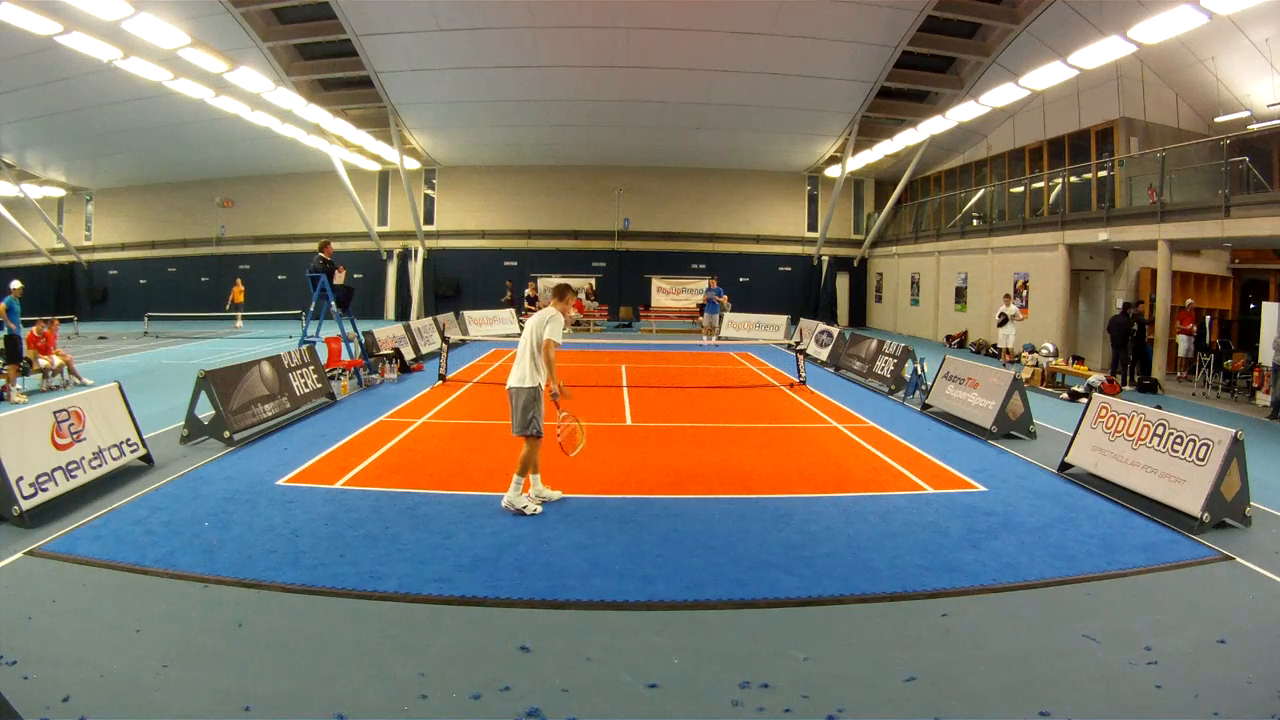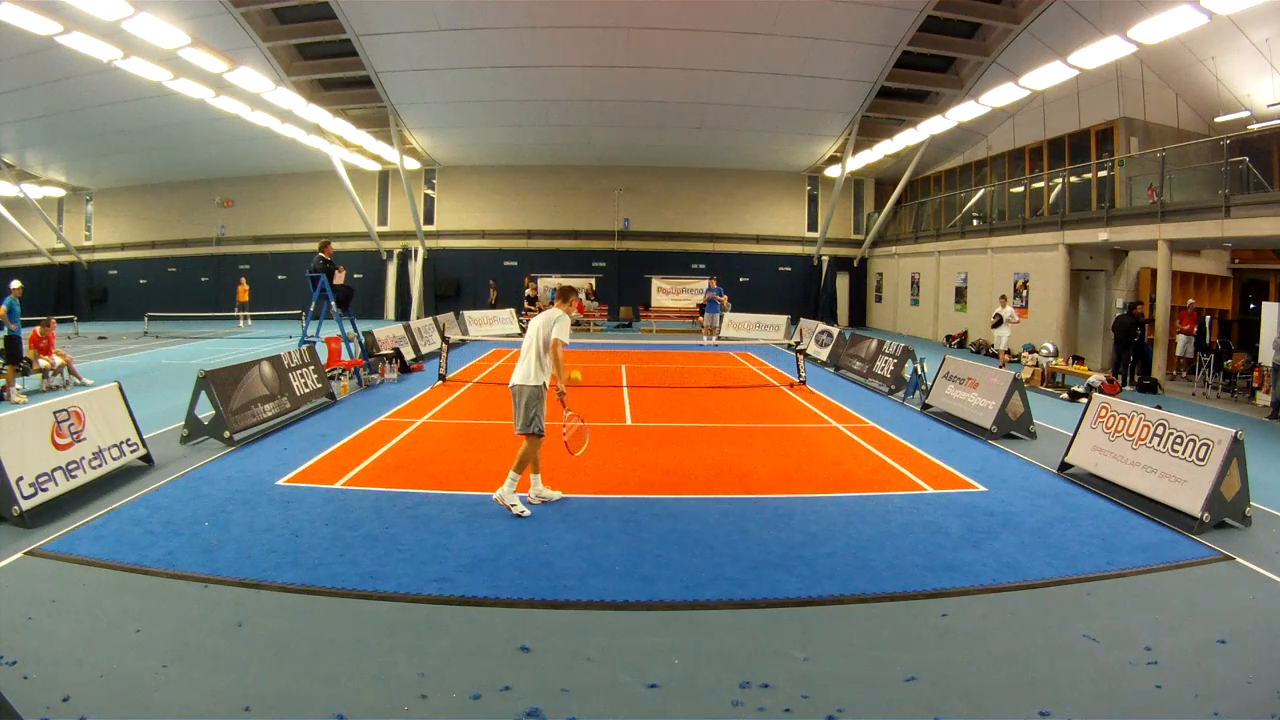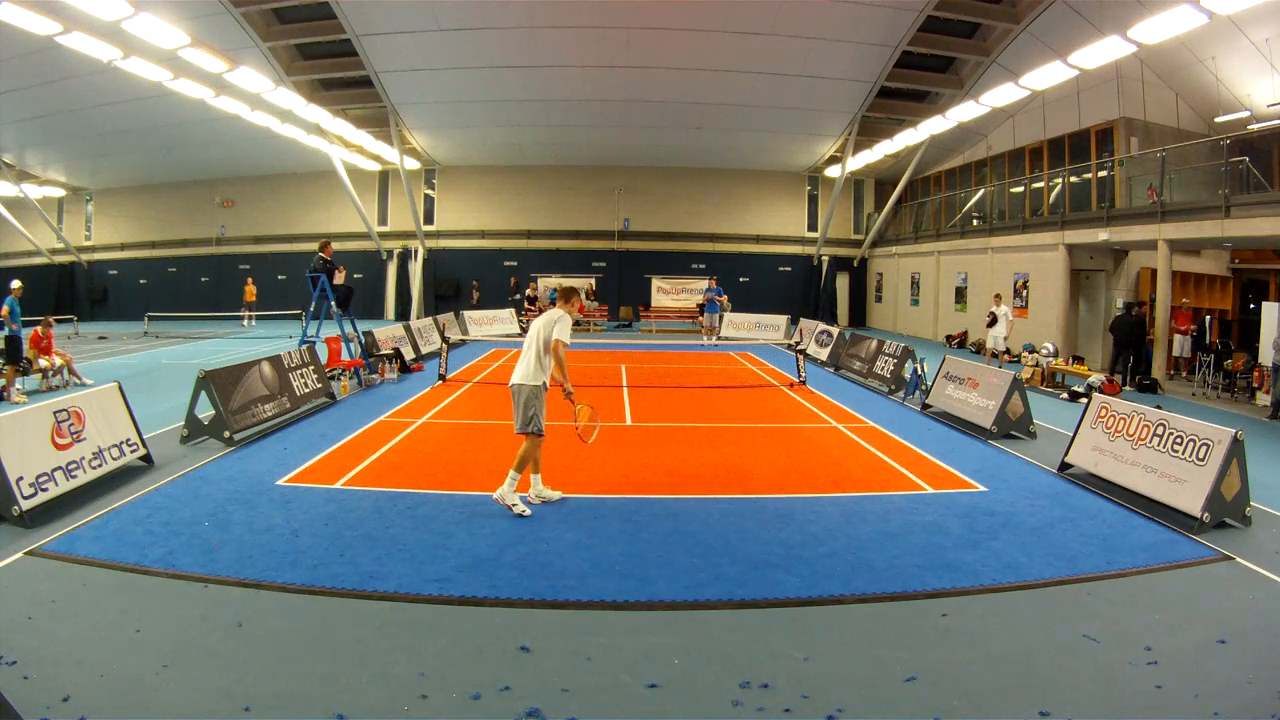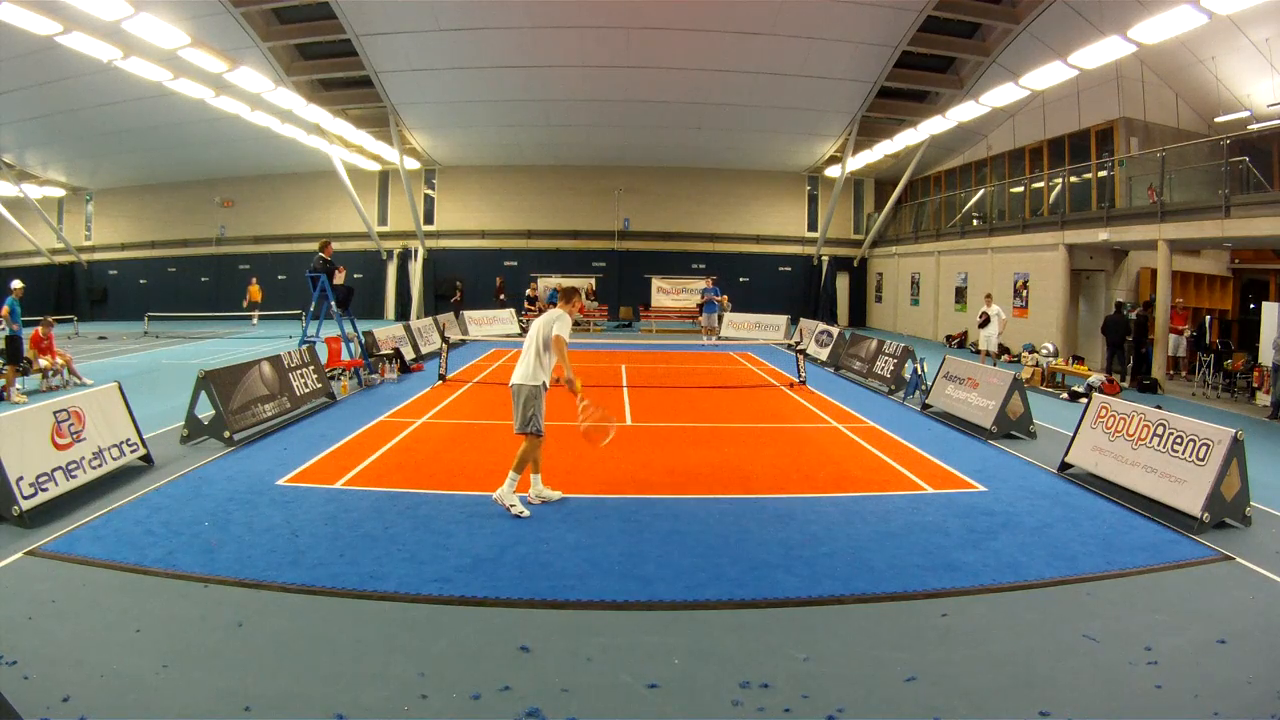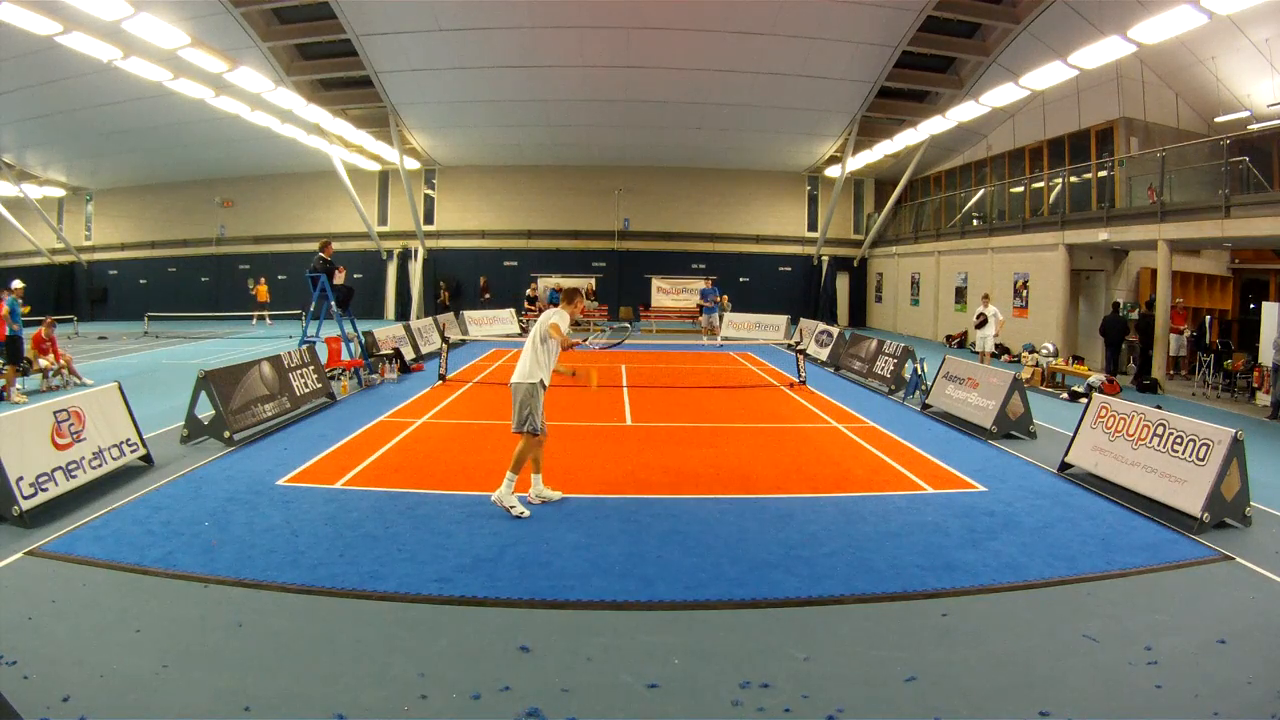
dt=0.4s
person 1, frame 1
left shoulder: (538, 316)
right shoulder: (555, 317)
right elbow: (547, 348)
left wrist: (554, 380)
right wrist: (553, 382)
left hip: (519, 381)
right hip: (528, 384)
left knee: (534, 437)
right knee: (532, 438)
left ankle: (536, 490)
right ankle: (514, 495)
person 1, frame 2
left shoulder: (540, 317)
right shoulder: (562, 317)
right elbow: (555, 347)
left wrist: (556, 376)
right wrist: (560, 381)
left hip: (522, 380)
right hip: (532, 383)
left knee: (536, 437)
right knee: (534, 437)
left ankle: (537, 489)
right ankle: (507, 491)
person 1, frame 3
left shoulder: (543, 318)
right shoulder: (563, 318)
right elbow: (556, 348)
left wrist: (555, 376)
right wrist: (567, 381)
left hip: (523, 381)
right hip: (531, 383)
left knee: (536, 436)
right knee: (534, 437)
left ankle: (537, 490)
right ankle: (507, 490)
person 1, frame 4
left shoulder: (544, 318)
right shoulder: (562, 317)
right elbow: (557, 342)
right wrist: (568, 371)
left hip: (525, 381)
right hip: (530, 383)
left knee: (537, 437)
right knee: (533, 437)
left ankle: (536, 489)
right ankle: (506, 491)
person 1, frame 5
left shoulder: (551, 316)
right shoulder: (560, 314)
right elbow: (552, 328)
left wrist: (567, 370)
right wrist: (562, 338)
left hip: (531, 381)
right hip: (529, 381)
left knee: (540, 436)
right knee: (530, 436)
left ankle: (537, 489)
right ankle: (505, 492)
